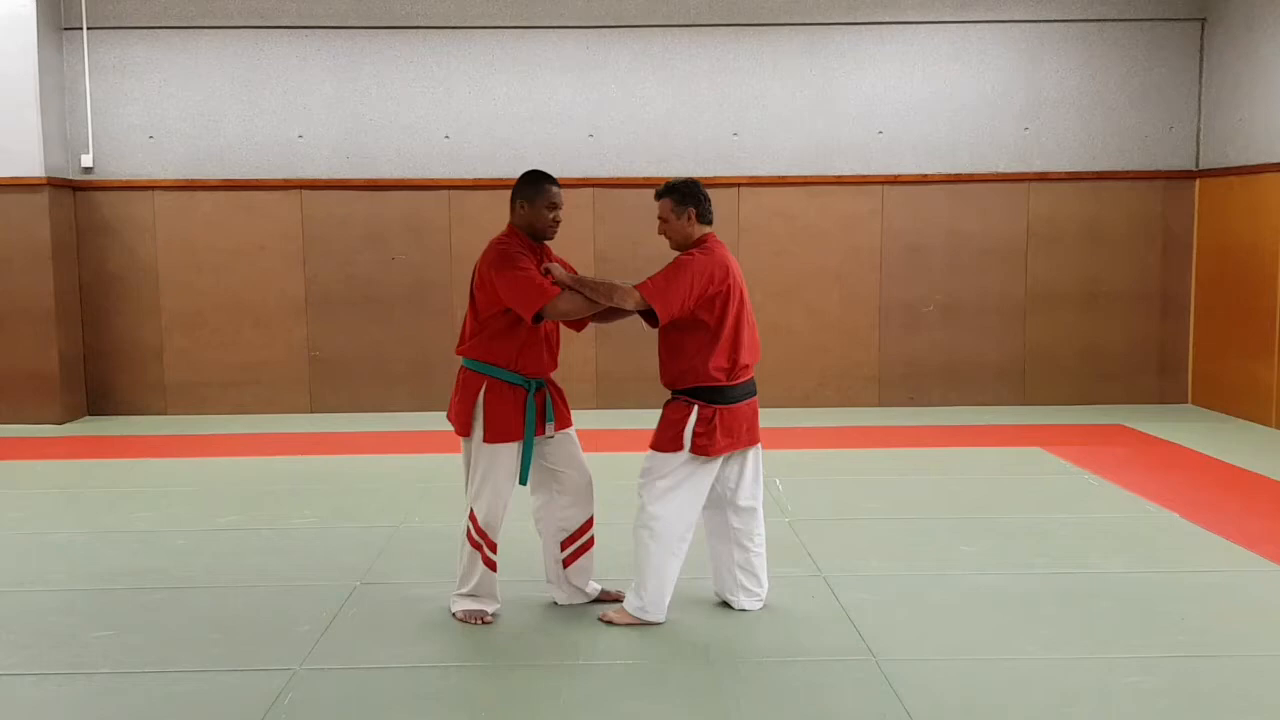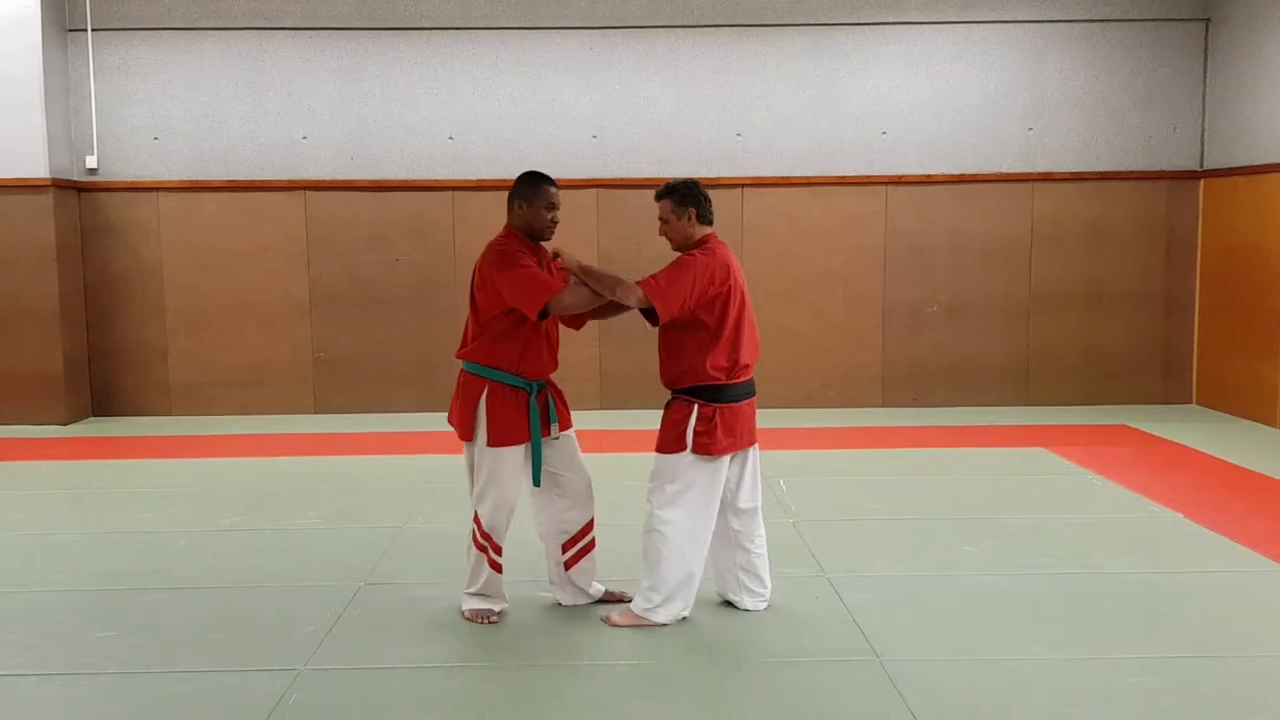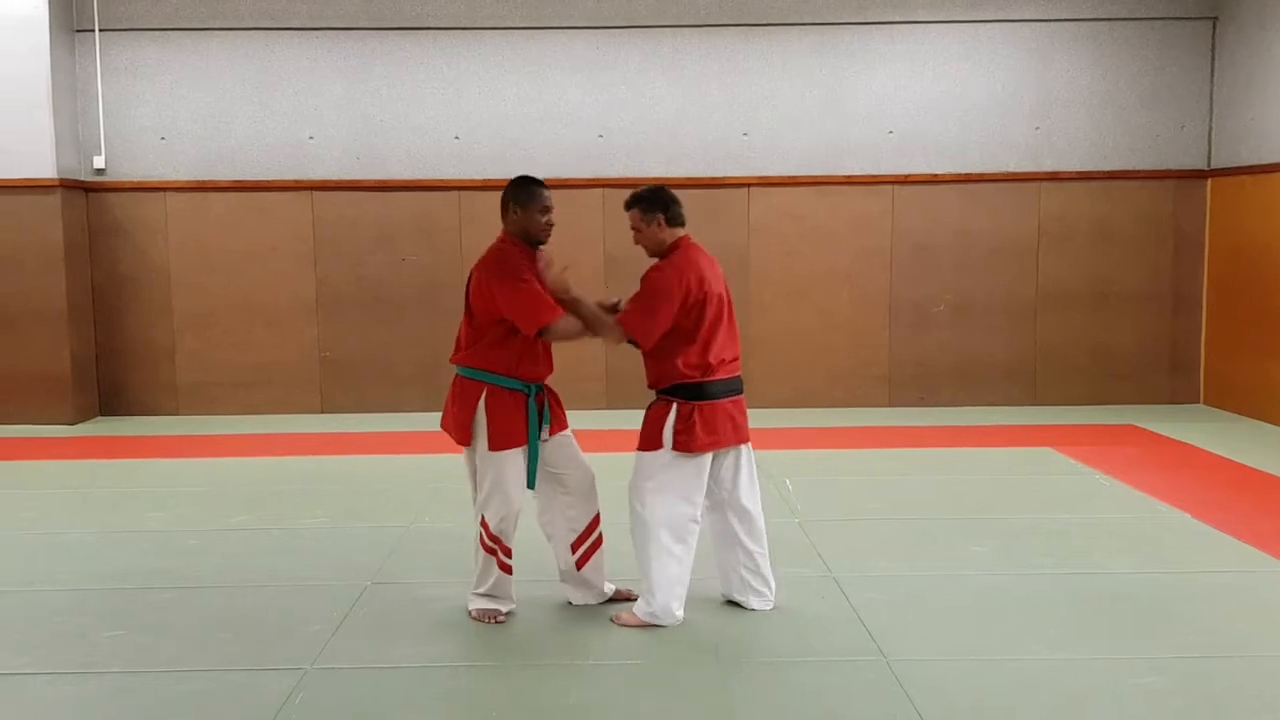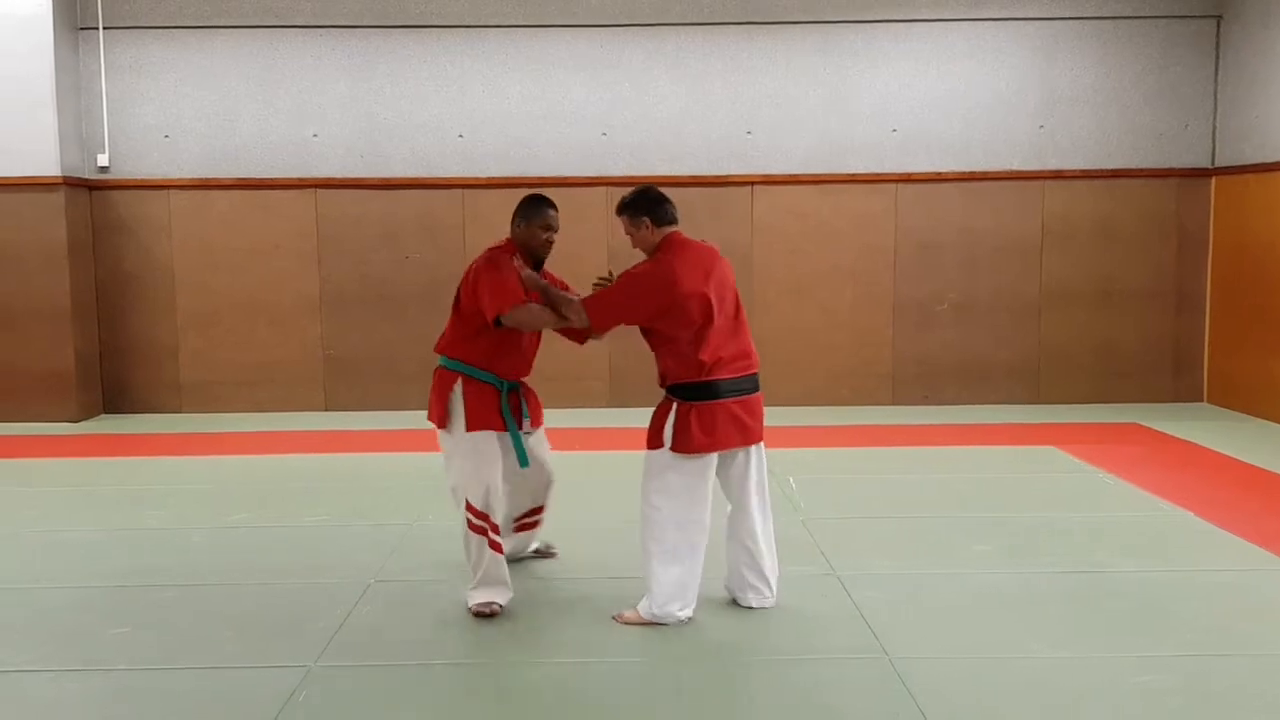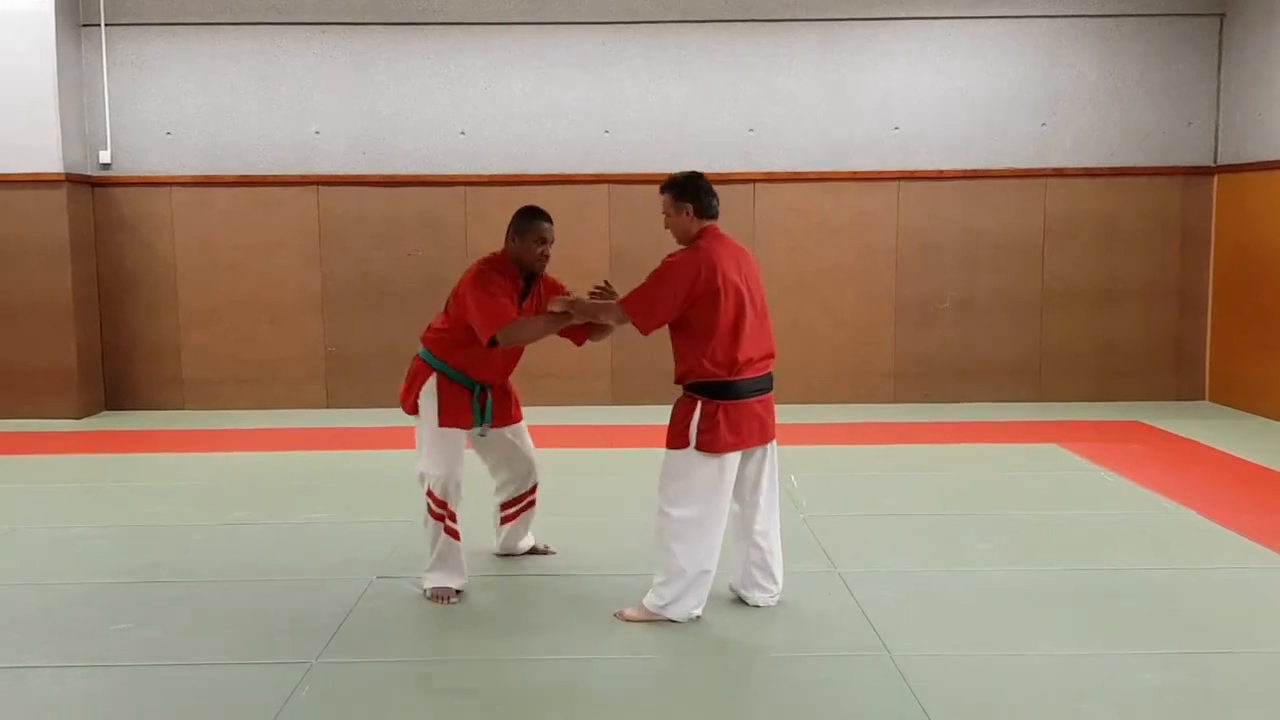
dt=0.4s
person 1, frame 1
left shoulder: (699, 263)
right shoulder: (718, 259)
left elbow: (633, 299)
right elbow: (658, 308)
left wrist: (571, 279)
left hip: (704, 408)
right hip: (735, 401)
left knee: (663, 502)
right knee: (737, 505)
left ankle: (646, 604)
right ankle: (746, 592)
person 1, frame 2
left shoulder: (701, 264)
right shoulder: (717, 260)
left elbow: (634, 295)
right elbow: (658, 303)
left wrist: (578, 267)
left hip: (704, 409)
right hip: (732, 401)
left knee: (675, 507)
right knee: (737, 506)
left ankle: (657, 606)
right ankle: (749, 591)
person 1, frame 3
left shoulder: (671, 272)
right shoulder: (701, 260)
left elbow: (619, 334)
right elbow: (660, 321)
left wrist: (564, 293)
right wrist: (608, 308)
left hip: (689, 406)
right hip: (726, 399)
left knee: (660, 504)
right knee: (737, 501)
left ankle: (660, 605)
right ankle: (754, 590)
person 1, frame 4
left shoulder: (652, 274)
right shoulder: (713, 256)
left elbow: (580, 317)
left wrist: (538, 284)
right wrist: (619, 292)
left hip: (696, 404)
right hip: (743, 395)
left knee: (672, 506)
right knee: (749, 500)
left ankle: (665, 603)
right ankle: (756, 588)
person 1, frame 5
left shoulder: (688, 263)
right shoulder: (739, 255)
left elbow: (621, 315)
left wrist: (570, 305)
right wrist: (619, 298)
left hip: (714, 404)
right hip: (755, 397)
left knee: (686, 505)
right knee: (756, 500)
left ankle: (673, 601)
right ankle: (760, 586)
person 2, frame 1
left shoulder: (547, 259)
right shoulder: (503, 255)
left elbow: (587, 312)
right elbow: (557, 307)
left hip: (538, 394)
right hip: (493, 393)
left knee: (571, 486)
right knee: (489, 500)
left ankle: (574, 585)
right ankle: (472, 596)
person 2, frame 2
left shoulder: (542, 260)
right shoulder: (503, 256)
left elbow: (584, 309)
right elbow: (561, 302)
left hip: (537, 396)
right hip: (495, 395)
left knee: (571, 488)
right knee: (496, 502)
left ankle: (577, 586)
right ankle: (482, 595)
person 2, frame 3
left shoulder: (531, 261)
right shoulder: (503, 263)
left elbow: (572, 314)
right elbow: (556, 328)
left hip: (532, 398)
right hip: (490, 399)
left knee: (572, 486)
right knee: (504, 501)
left ankle: (589, 586)
right ankle: (490, 595)
person 2, frame 4
left shoulder: (542, 276)
right shoulder: (495, 264)
left elbow: (586, 325)
right elbow: (515, 316)
left hip: (509, 389)
right hip: (465, 387)
left knee: (535, 474)
right knee: (479, 486)
left ankle: (516, 542)
right ankle: (486, 589)
person 2, frame 5
left shoulder: (543, 285)
right shoulder: (484, 277)
left elbow: (593, 330)
right elbow: (510, 334)
right wrist: (567, 315)
left hip: (491, 388)
right hip: (445, 382)
left knee: (520, 466)
right knee: (444, 476)
left ankle: (514, 539)
right ankle: (443, 574)
